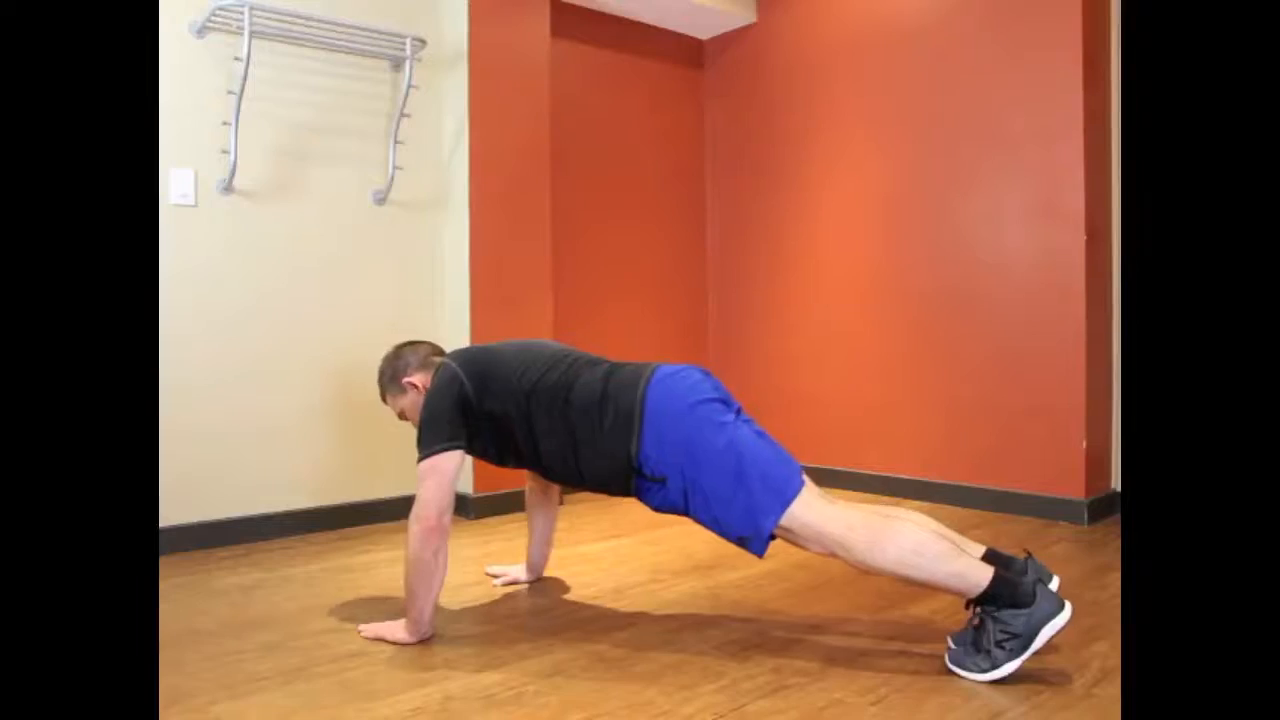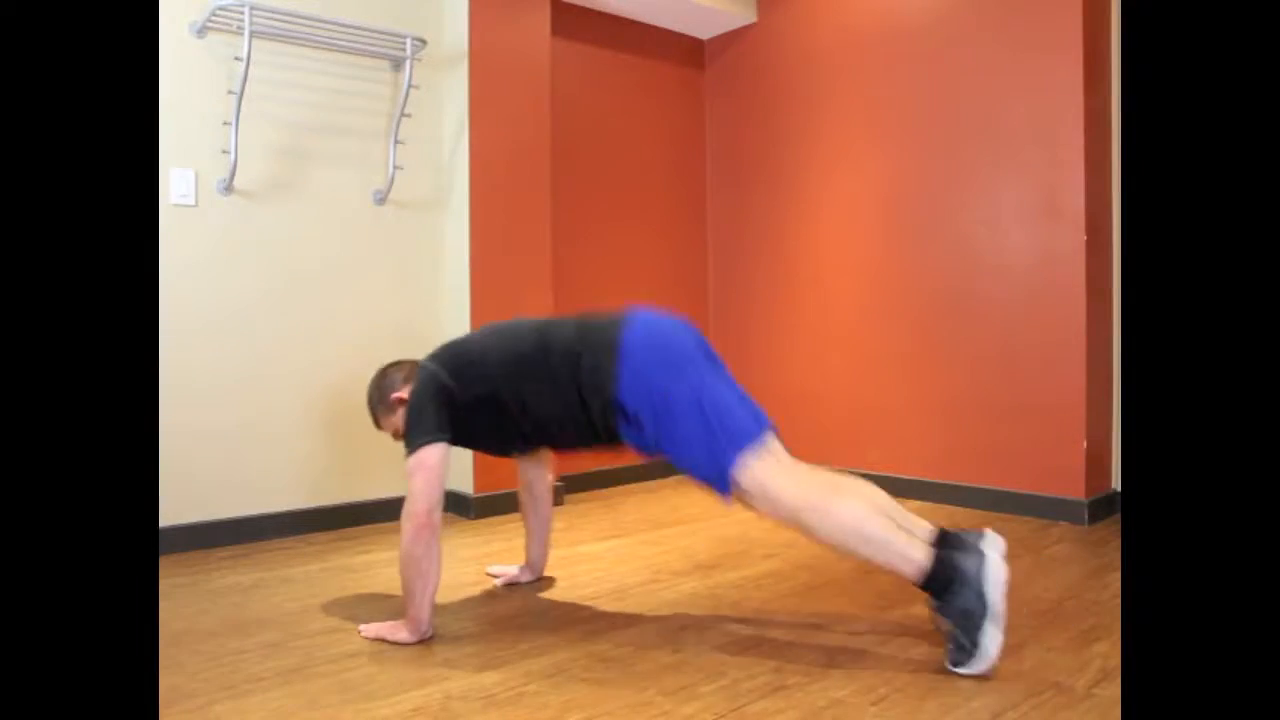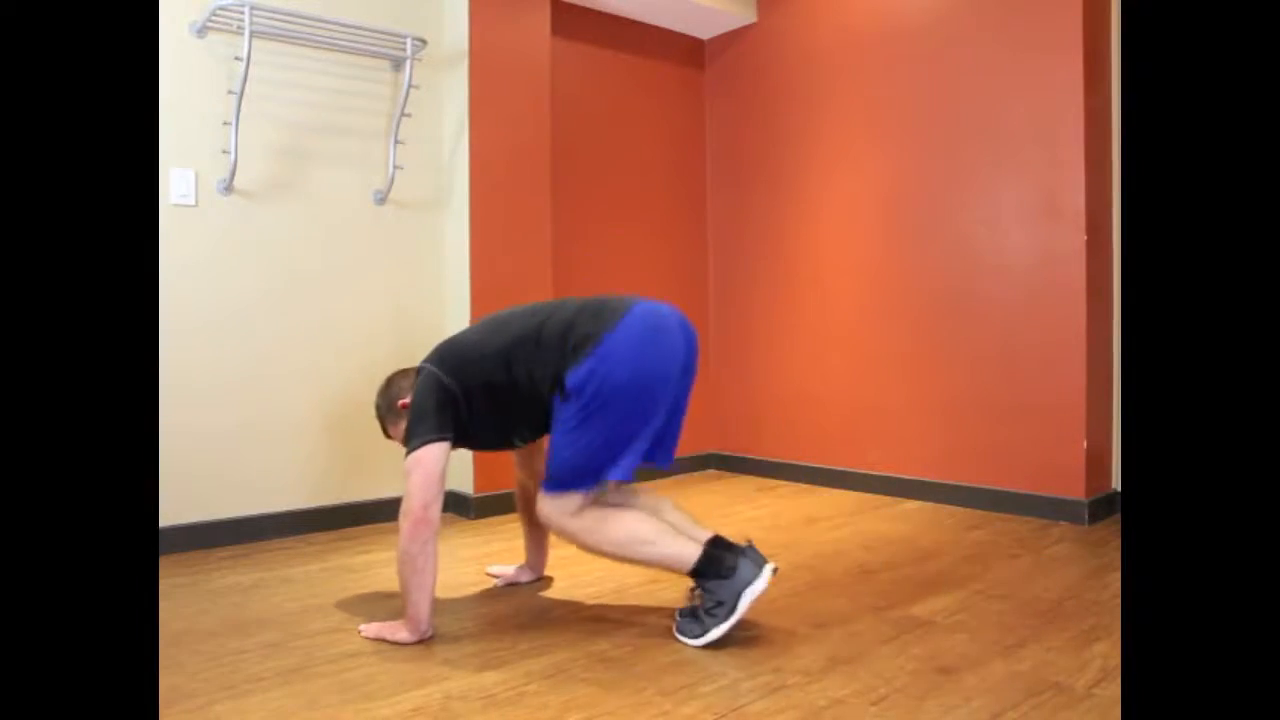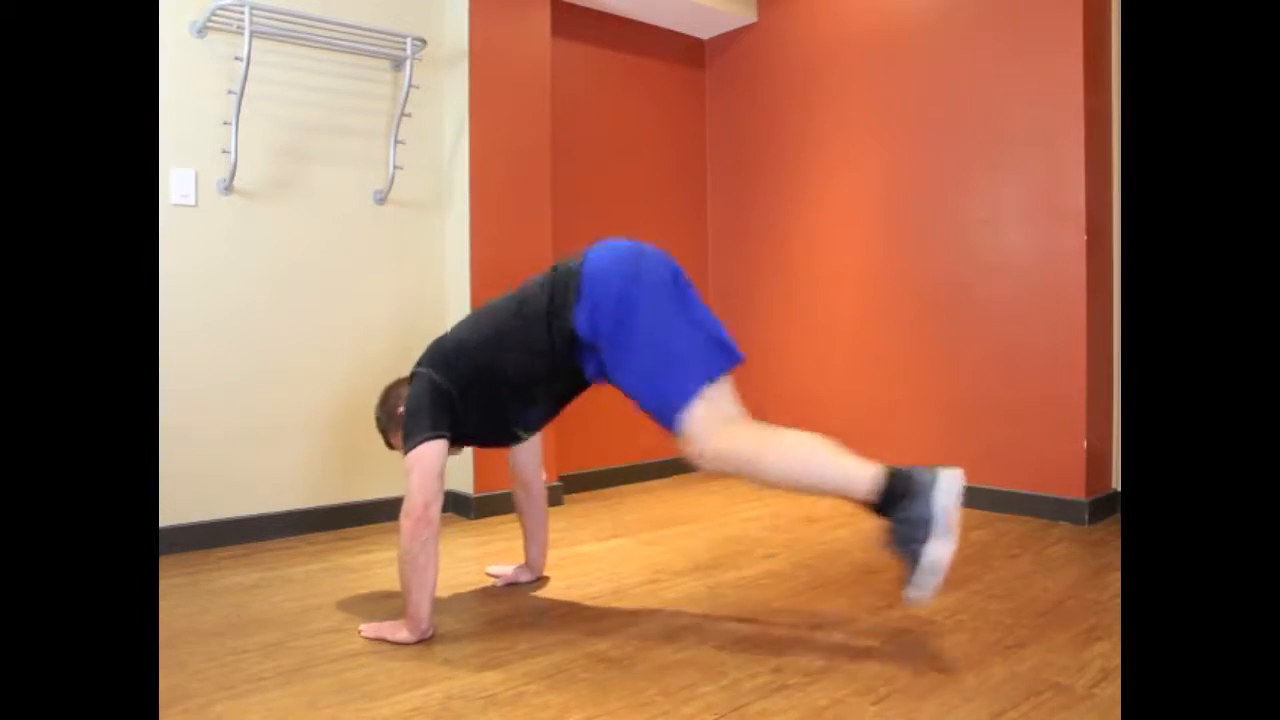
dt=0.4s
person 1, frame 1
left shoulder: (448, 390)
right shoulder: (494, 377)
left elbow: (431, 518)
right elbow: (543, 461)
left wrist: (414, 623)
right wrist: (533, 566)
left hip: (665, 429)
right hip: (677, 403)
left knee: (817, 524)
right knee: (823, 511)
left ankle: (1013, 598)
right ankle: (1007, 567)
person 1, frame 2
left shoulder: (434, 390)
right shoulder: (475, 396)
left elbow: (421, 513)
right elbow: (537, 467)
left wrist: (415, 620)
right wrist: (533, 564)
left hip: (644, 365)
right hip: (652, 348)
left knee: (777, 489)
right knee: (776, 481)
left ankle: (958, 572)
right ankle: (953, 547)
person 1, frame 3
left shoulder: (432, 392)
right shoulder: (473, 381)
left elbow: (420, 515)
right elbow: (531, 477)
left wrist: (414, 625)
right wrist: (532, 566)
left hip: (621, 352)
right hip: (657, 332)
left knee: (563, 511)
right knee: (591, 495)
left ankle: (723, 569)
right ankle: (726, 554)
person 1, frame 4
left shoulder: (432, 390)
right shoulder: (489, 404)
left elbow: (422, 510)
right elbow: (529, 470)
left wrist: (415, 623)
right wrist: (532, 565)
left hip: (609, 284)
right hip: (628, 276)
left knee: (711, 445)
right knee: (724, 431)
left ankle: (902, 493)
right ankle: (908, 494)
